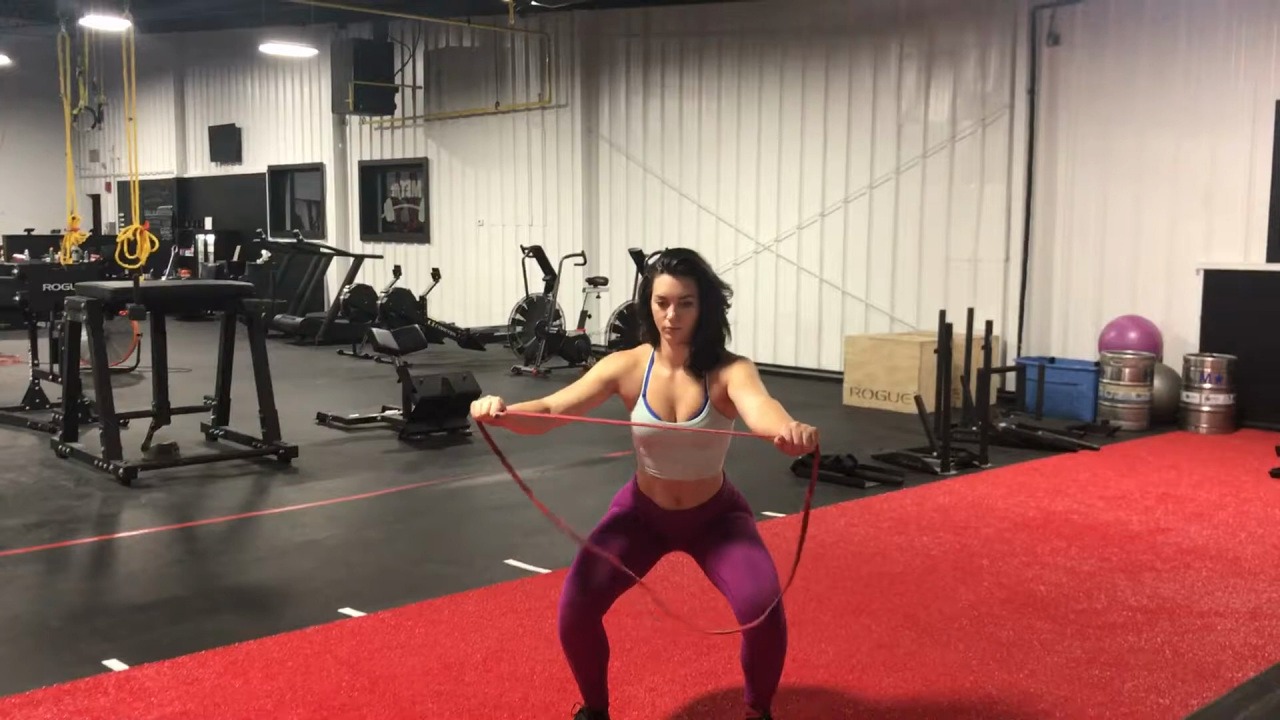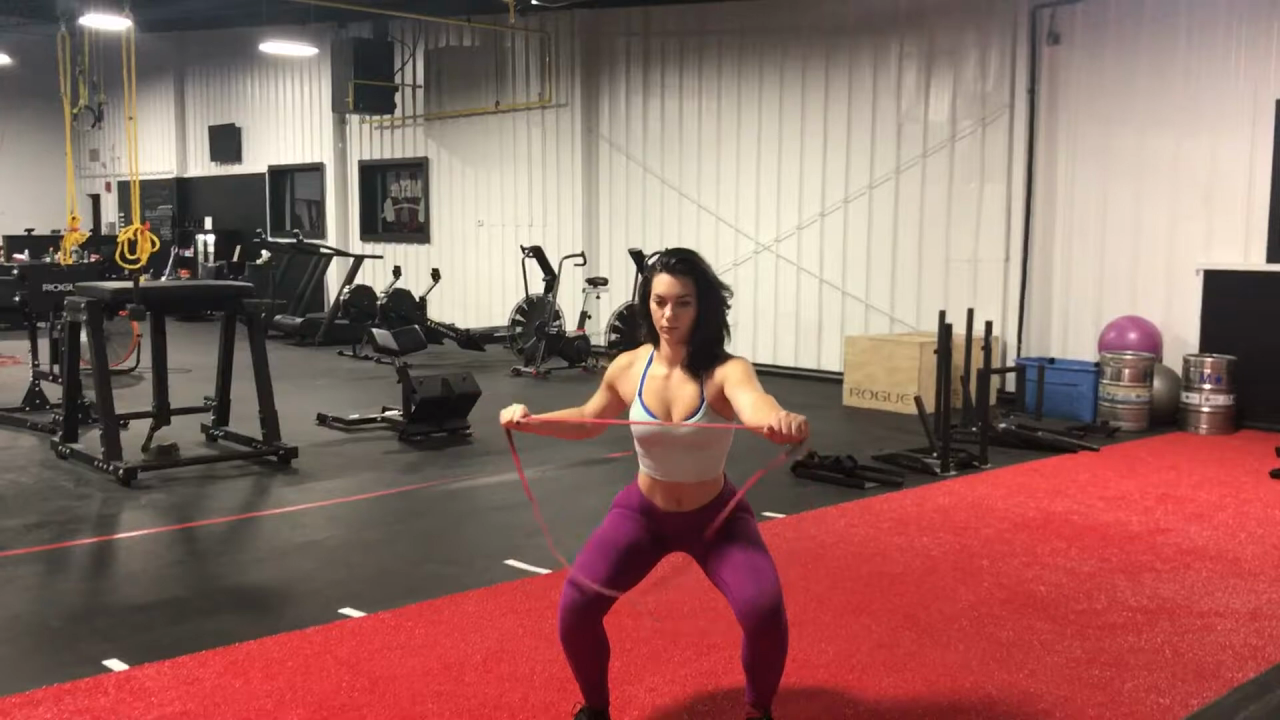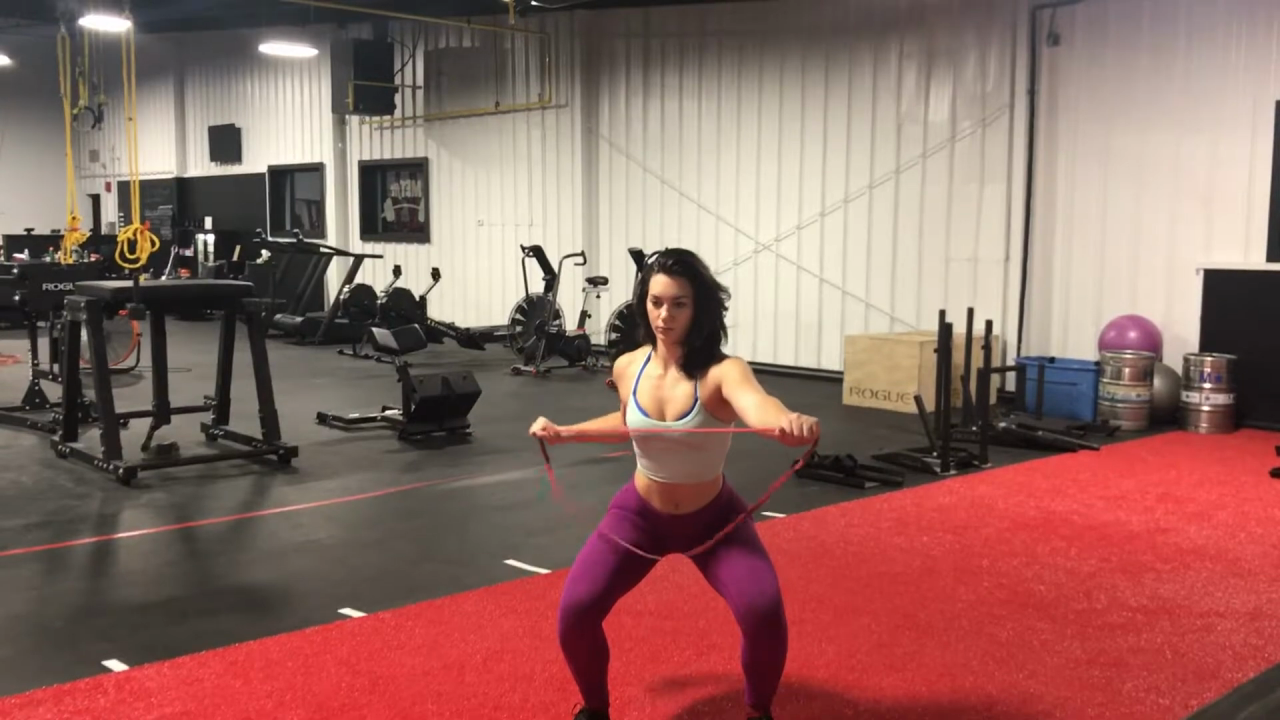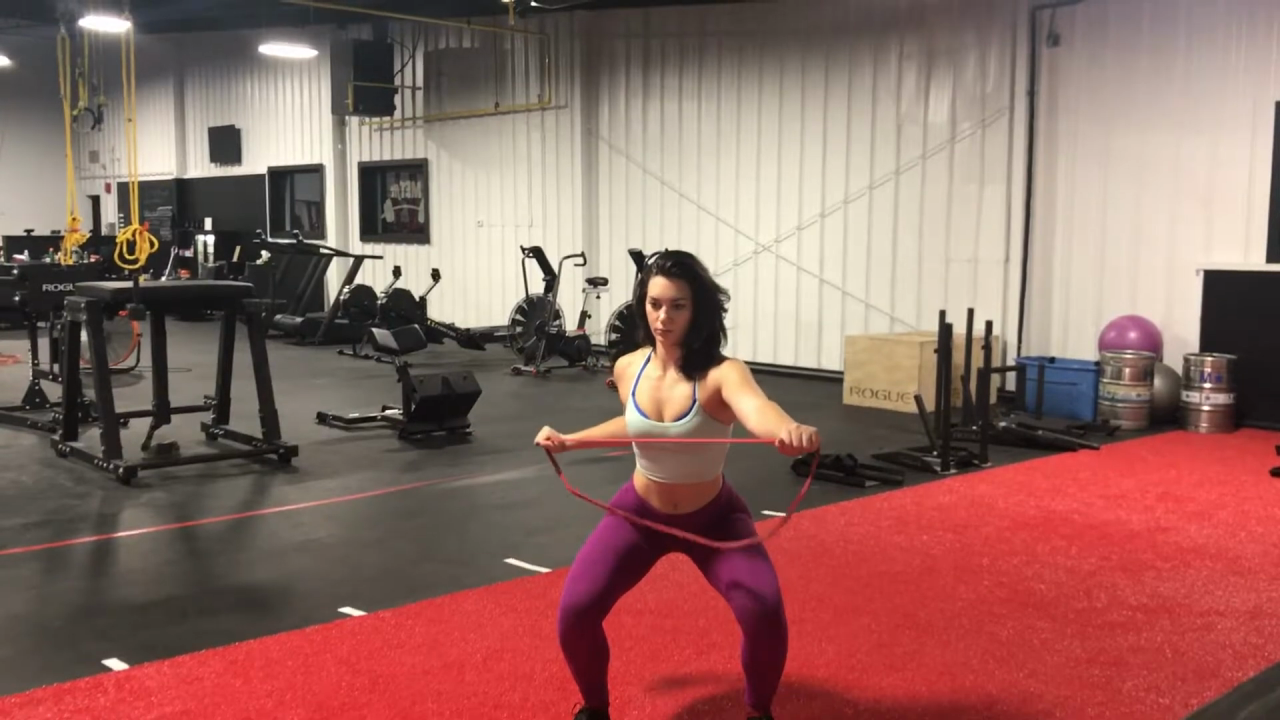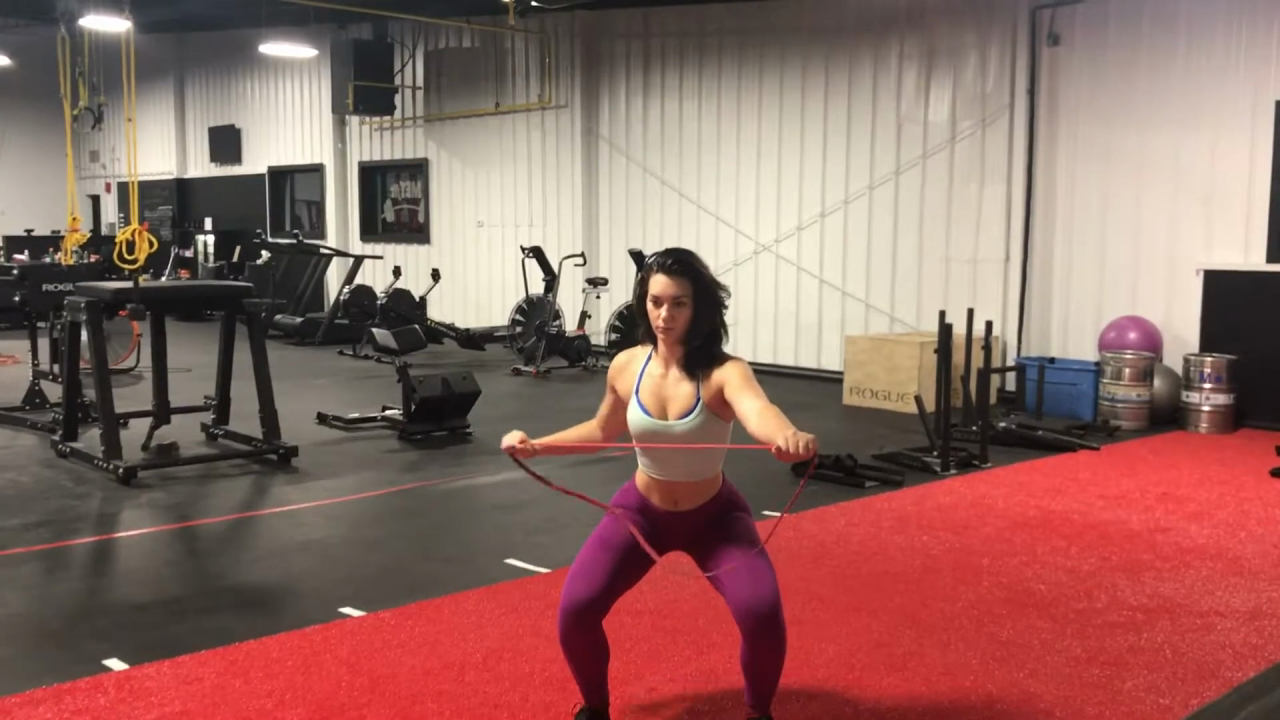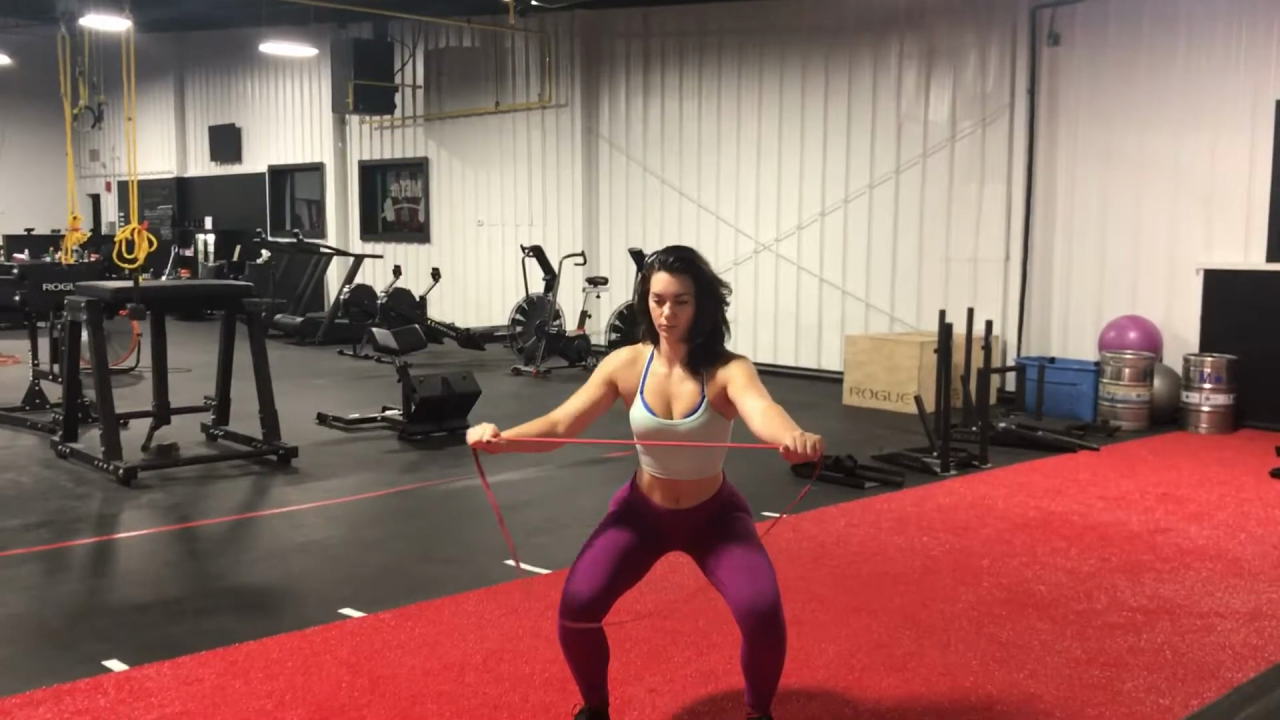
dt=0.3s
person 1, frame 1
left shoulder: (730, 371)
right shoulder: (626, 366)
left elbow: (761, 408)
right elbow: (551, 412)
left wrist: (790, 429)
right wrist: (502, 412)
left hip: (714, 515)
right hip: (642, 510)
left knee: (763, 610)
right knee: (576, 607)
person 1, frame 2
left shoulder: (728, 371)
right shoulder: (627, 367)
left elbow: (756, 403)
right elbow: (592, 420)
left wrist: (780, 420)
right wrist: (532, 421)
left hip: (715, 516)
right hip: (642, 511)
left knee: (765, 612)
right knee: (577, 607)
person 1, frame 3
left shoulder: (723, 371)
right shoulder: (628, 367)
left elbow: (757, 405)
left wrist: (790, 422)
right wrist: (563, 432)
left hip: (714, 518)
right hip: (640, 511)
left knee: (765, 615)
right knee: (575, 611)
person 1, frame 4
left shoulder: (723, 374)
right shoulder: (628, 368)
left elbow: (758, 410)
left wrist: (791, 431)
right wrist: (568, 441)
left hip: (713, 516)
right hip: (640, 511)
left knee: (766, 615)
right knee: (575, 611)
person 1, frame 5
left shoulder: (725, 372)
right shoulder: (626, 366)
left elbow: (758, 411)
right elbow: (604, 430)
left wrist: (789, 436)
right wrist: (536, 445)
left hip: (714, 516)
right hip: (640, 510)
left knee: (763, 615)
right knee: (576, 610)
person 1, frame 6
left shoulder: (729, 370)
right shoulder: (626, 364)
left elbow: (763, 412)
right elbow: (560, 424)
left wrist: (796, 437)
right wrist: (502, 436)
left hip: (714, 515)
right hip: (642, 510)
left knee: (763, 613)
right knee: (575, 607)
